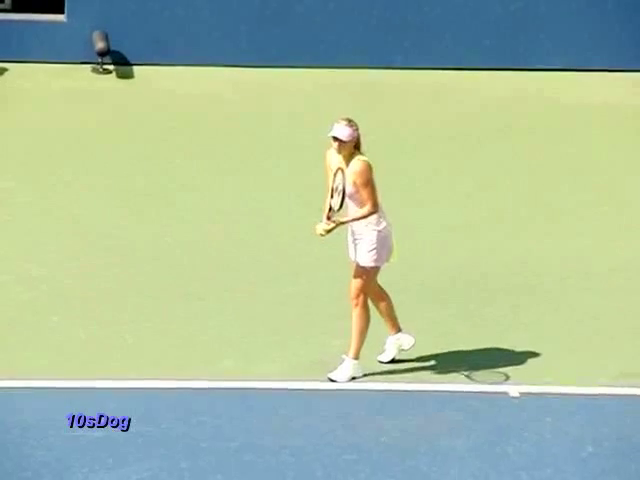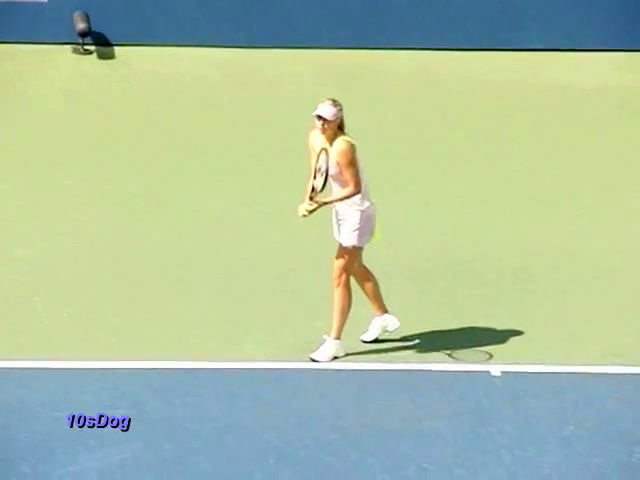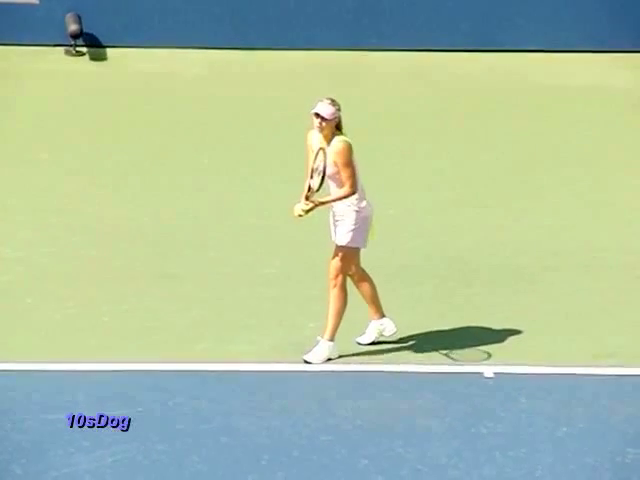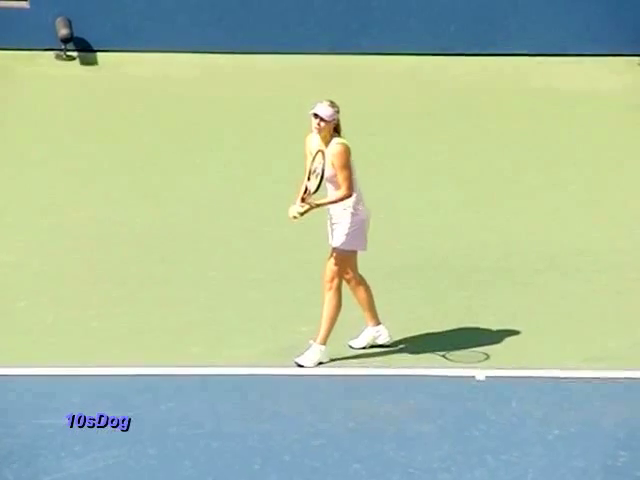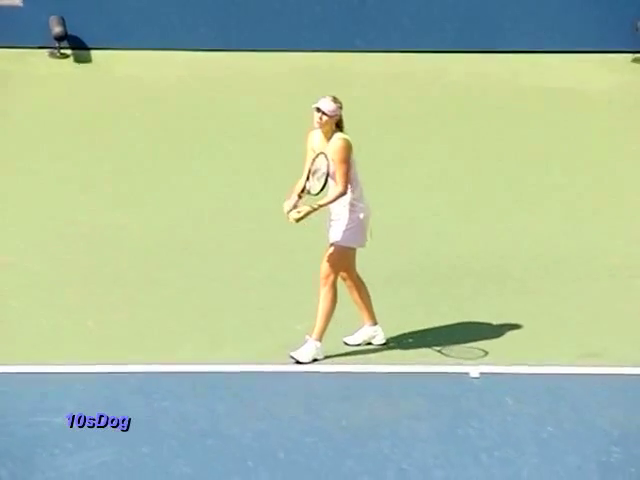
dt=1s
person 1, frame 1
left shoulder: (360, 166)
right shoulder: (331, 157)
left elbow: (372, 207)
left wrist: (340, 222)
right wrist: (325, 219)
left hip: (373, 232)
right hip: (356, 231)
left knee: (357, 296)
right knee: (371, 288)
left ankle: (352, 362)
right ankle: (397, 336)
person 1, frame 2
left shoulder: (343, 147)
right shoulder: (314, 137)
left elbow: (355, 188)
right elbow: (315, 175)
left wrist: (322, 203)
right wrist: (307, 199)
left hip: (357, 212)
right hip: (341, 211)
left knee: (340, 276)
right knee: (356, 268)
left ankle: (334, 342)
right ankle: (383, 317)
person 1, frame 3
left shoulder: (340, 146)
right shoulder: (312, 137)
left elbow: (351, 188)
left wrist: (318, 203)
right wrist: (303, 199)
left hip: (354, 212)
right hip: (338, 211)
left knee: (336, 276)
right knee: (353, 270)
left ankle: (328, 343)
right ankle: (380, 321)
person 1, frame 4
left shoulder: (339, 148)
right shoulder: (311, 140)
left elbow: (347, 191)
left wrist: (314, 205)
right wrist: (299, 201)
left hip: (350, 216)
right hip: (336, 215)
left knee: (331, 280)
right knee: (350, 275)
left ankle: (320, 347)
right ankle: (376, 329)
person 1, frame 5
left shoulder: (340, 143)
right shoulder: (313, 137)
left elbow: (342, 188)
right elbow: (307, 175)
left wrist: (312, 209)
right wrist: (293, 198)
left hip: (351, 213)
right hip: (338, 212)
left knee: (327, 276)
right knee: (347, 273)
left ankle: (315, 344)
right ankle: (372, 328)
